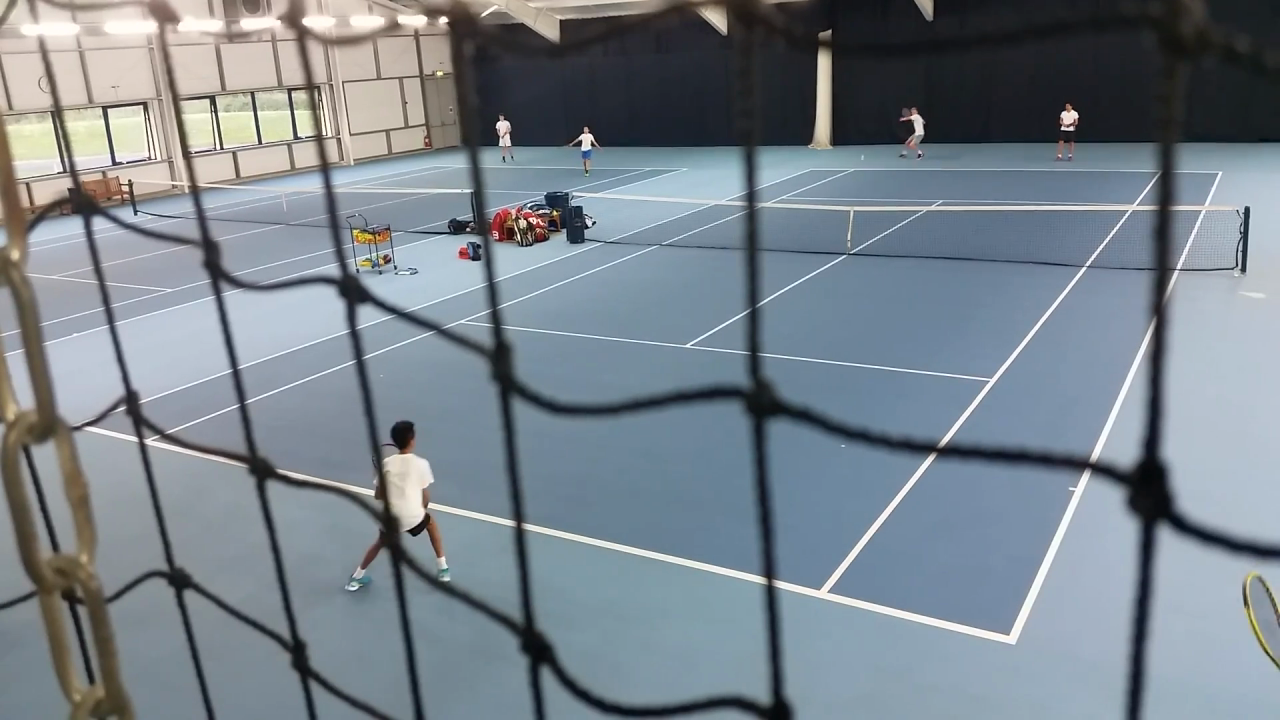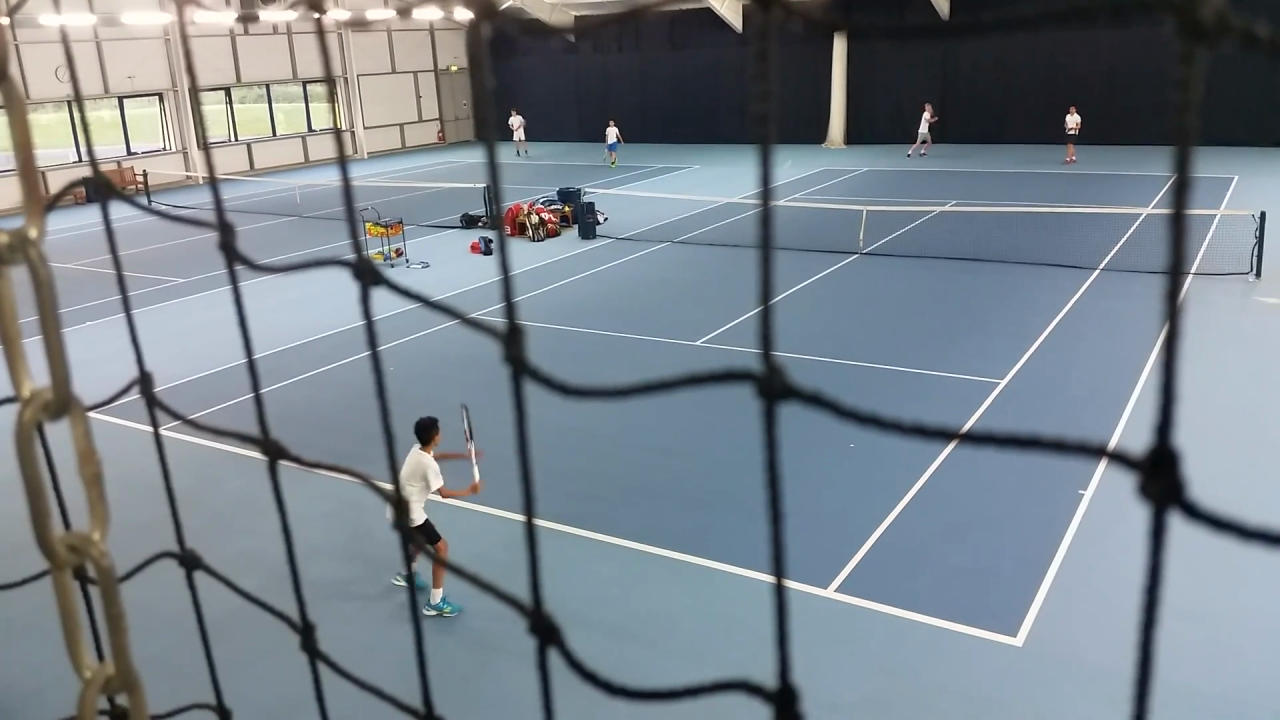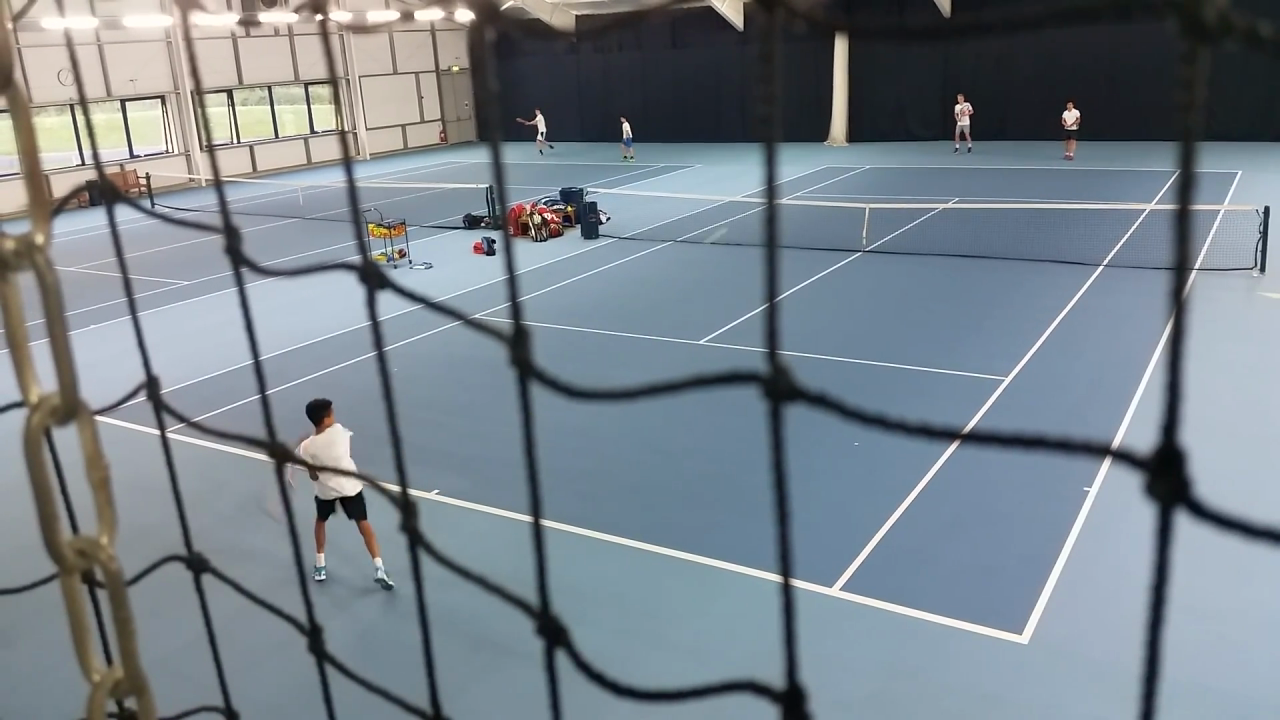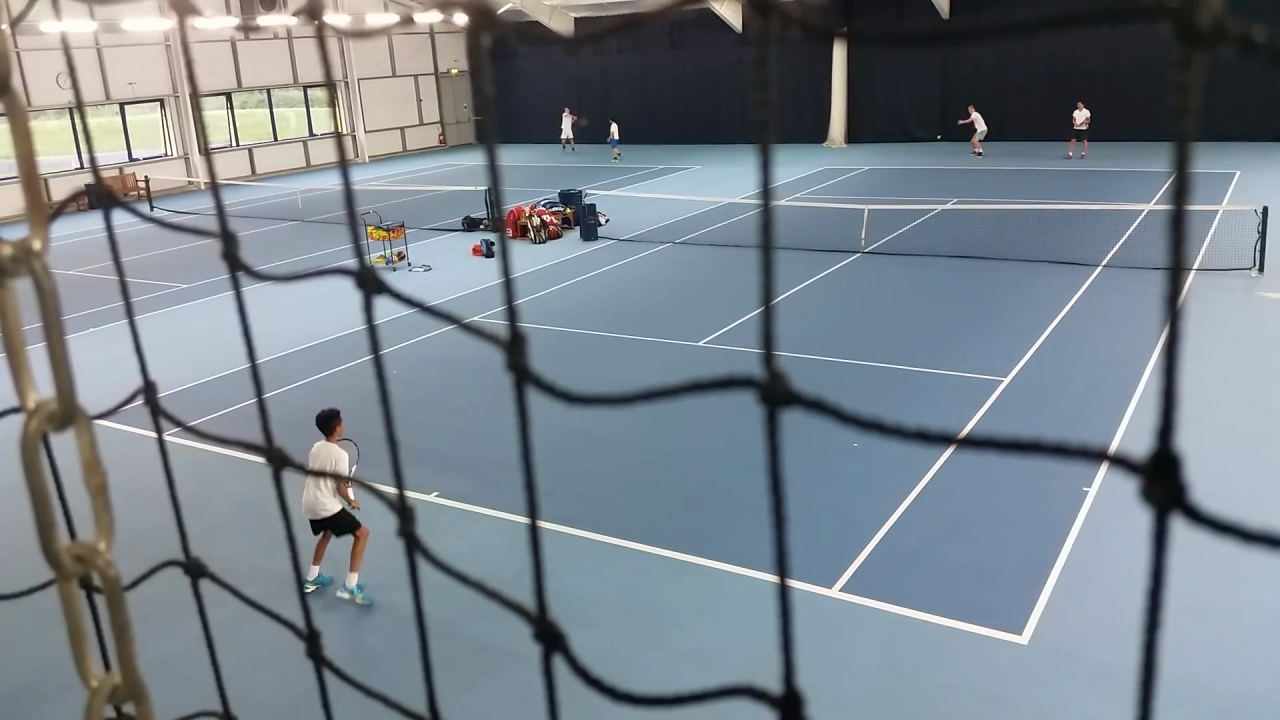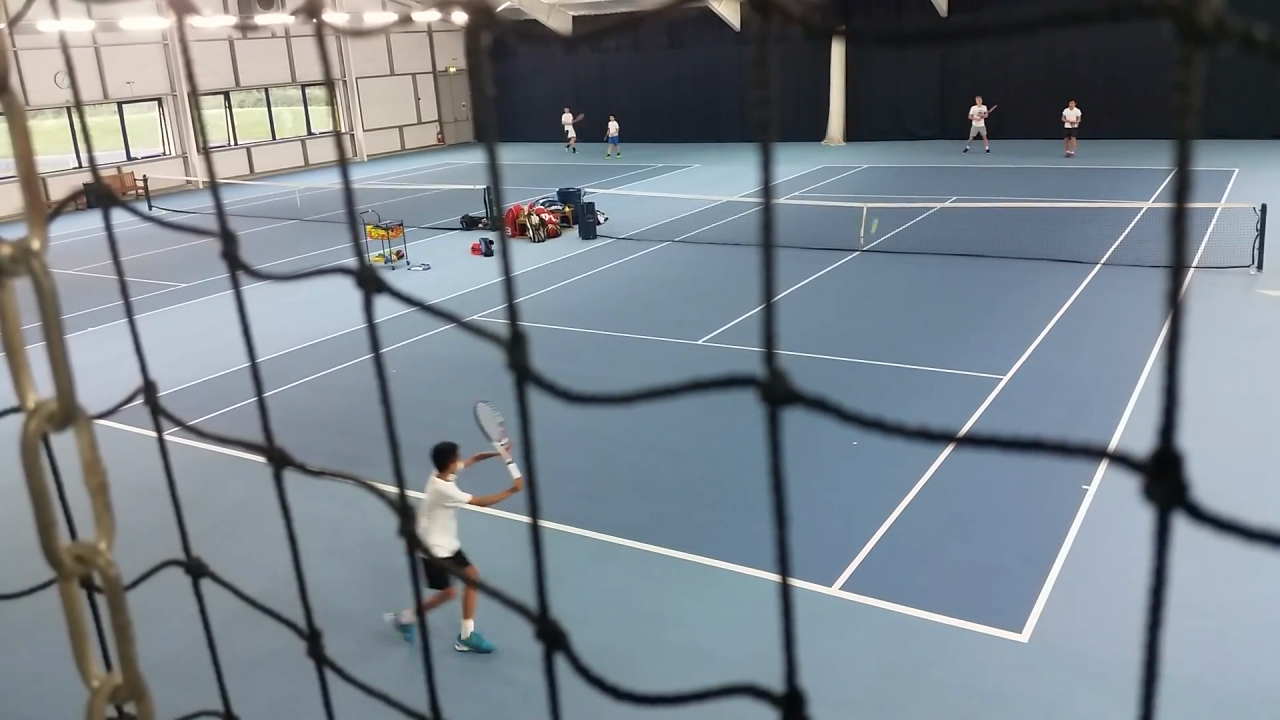
dt=1s
person 1, frame 1
left shoulder: (386, 463)
right shoulder: (422, 464)
left elbow: (378, 495)
right elbow: (425, 496)
right wrist: (424, 507)
left hip: (390, 517)
right hip: (412, 516)
left knee: (380, 543)
right knee: (430, 523)
left ankle: (357, 578)
right ankle: (443, 569)
person 1, frame 2
left shoulder: (417, 451)
right shoulder: (428, 465)
left elbow: (437, 456)
right elbow: (444, 493)
left wrist: (462, 455)
right wrist: (469, 491)
right hip: (408, 514)
left knee: (424, 538)
right knee: (441, 548)
left ankle: (406, 574)
right ankle: (436, 602)
person 1, frame 3
left shoulder: (306, 447)
right shoulder: (339, 430)
left elbow: (314, 476)
left hip: (326, 490)
right hip: (351, 486)
left knee: (320, 521)
right knee: (364, 526)
left ankle: (320, 566)
right ankle: (379, 568)
person 1, frame 4
left shoulder: (316, 448)
right shoulder: (340, 454)
right elbow: (340, 488)
right wrist: (352, 502)
left hip: (310, 504)
right hip: (328, 506)
left knee: (327, 533)
right knee: (362, 534)
left ankle: (312, 578)
right ankle: (350, 587)
person 1, frame 5
left shoulder: (442, 475)
right shoulder: (442, 488)
left elbow: (471, 460)
right elbow: (482, 502)
left wrist: (496, 453)
right wrist: (512, 490)
left hip: (447, 543)
right hip: (433, 547)
left knee: (472, 576)
right knee: (446, 593)
left ankle: (467, 635)
right ankle: (404, 619)
